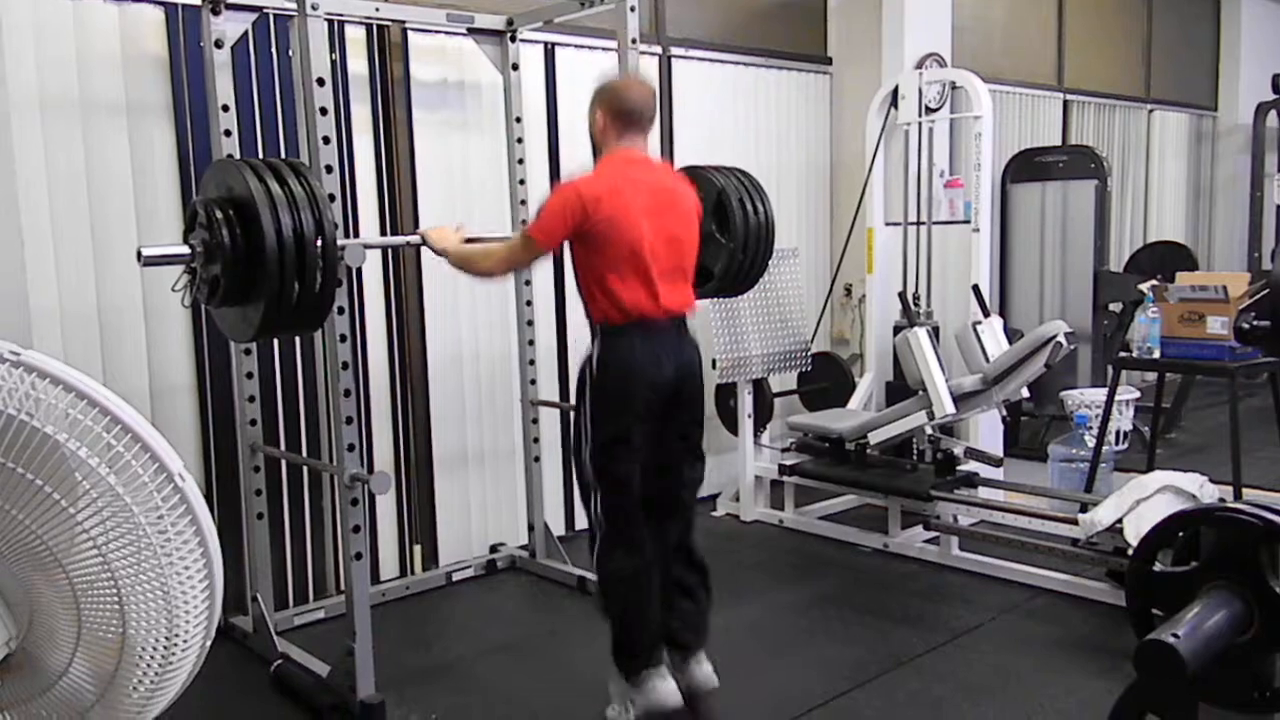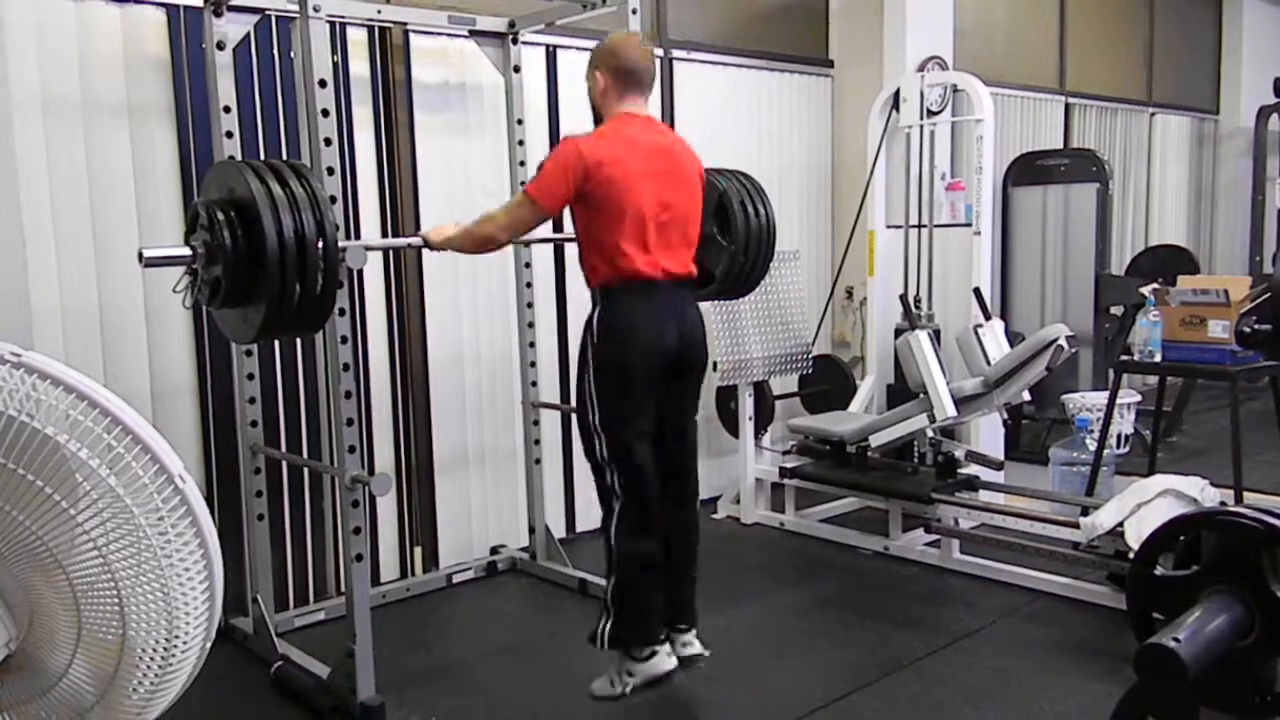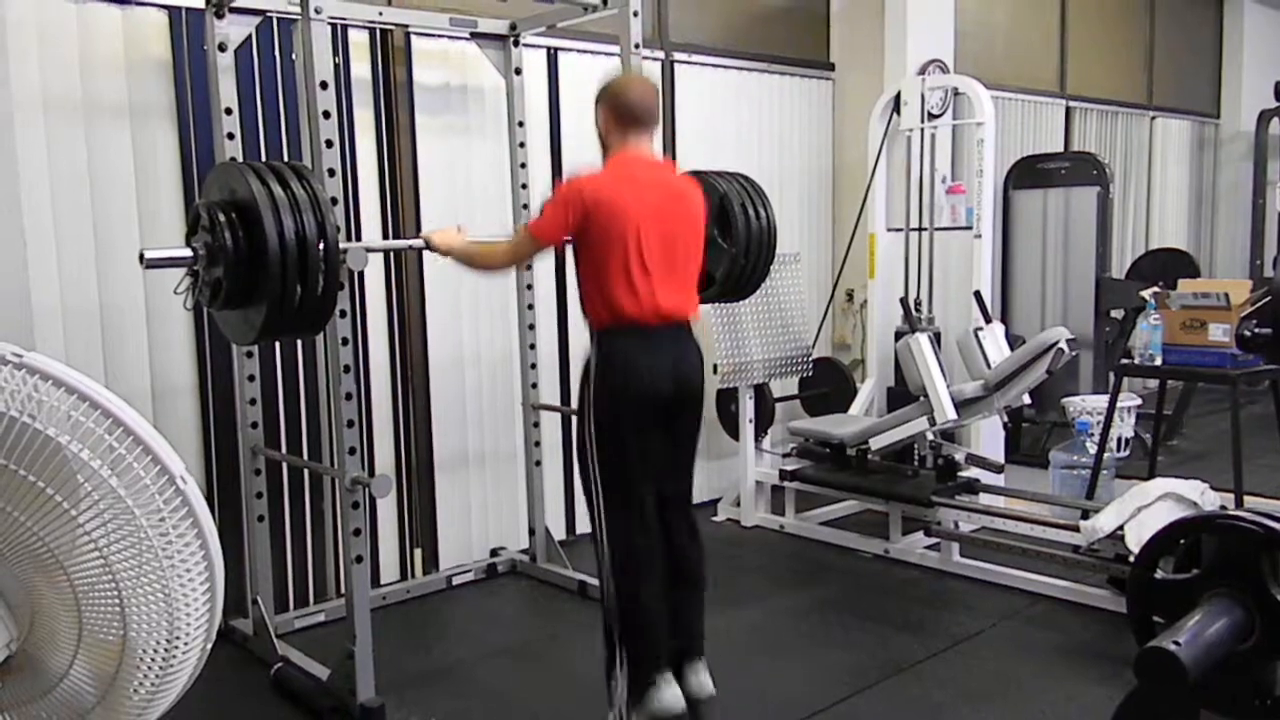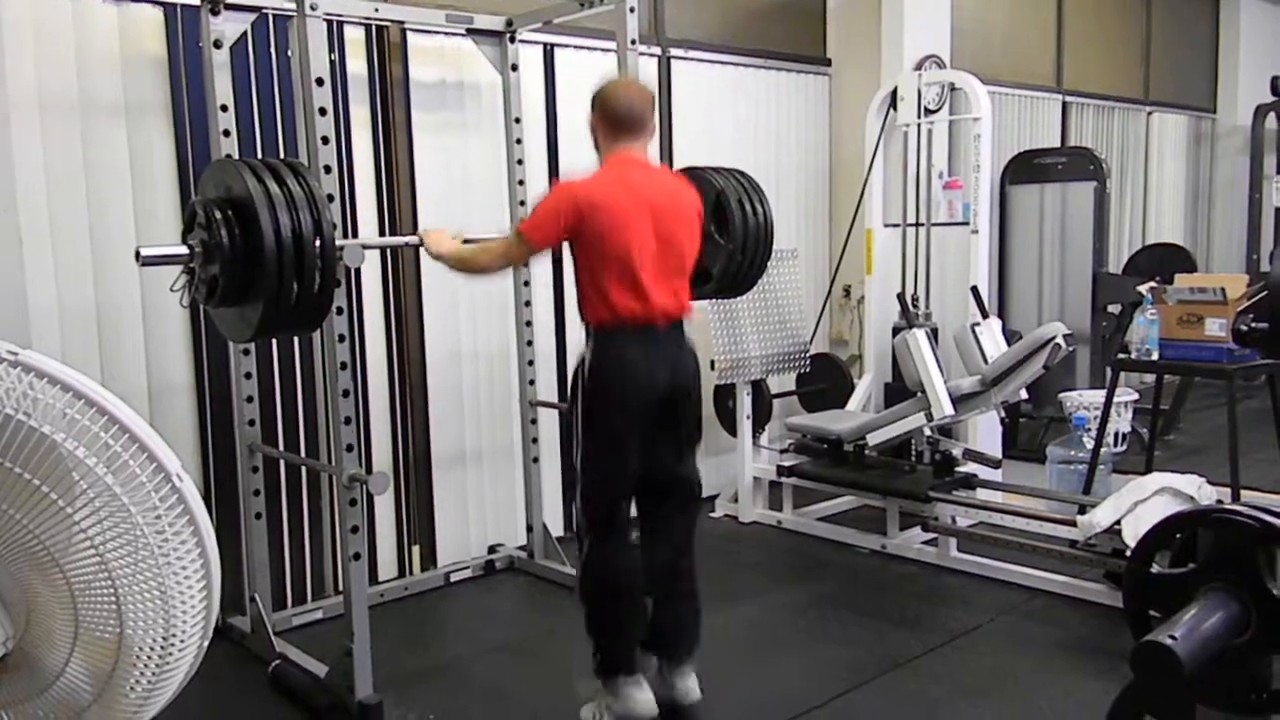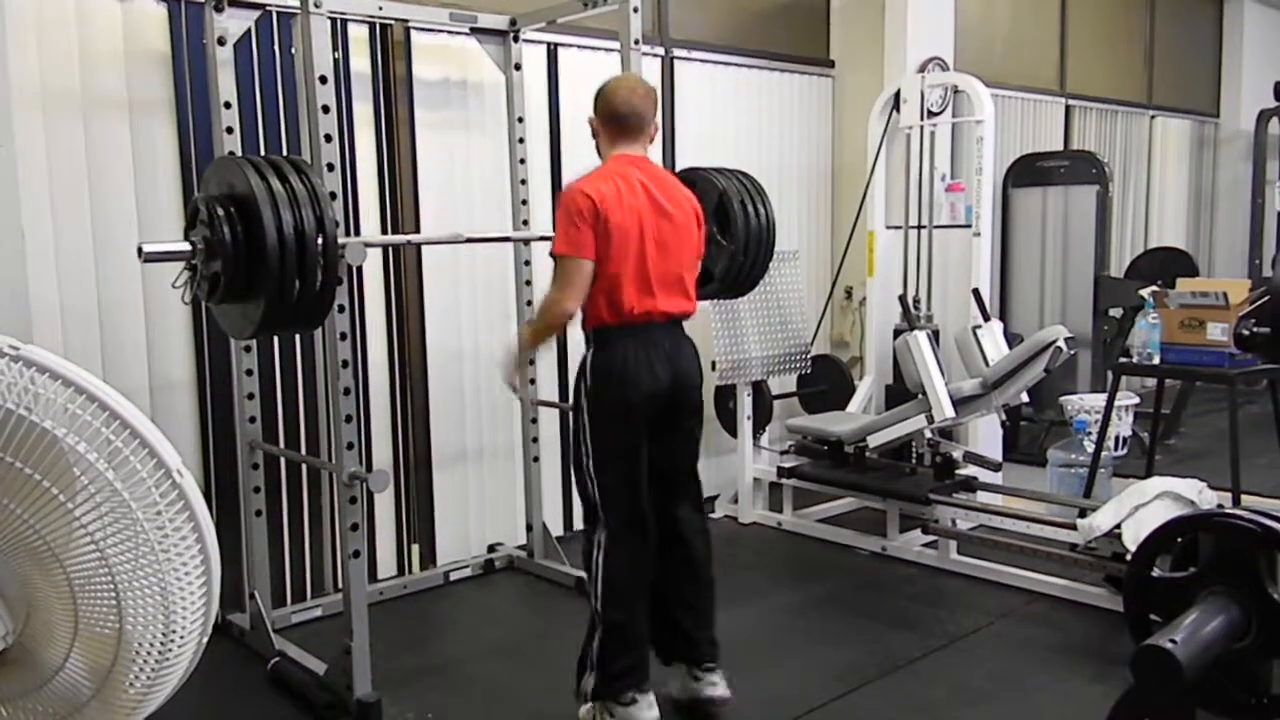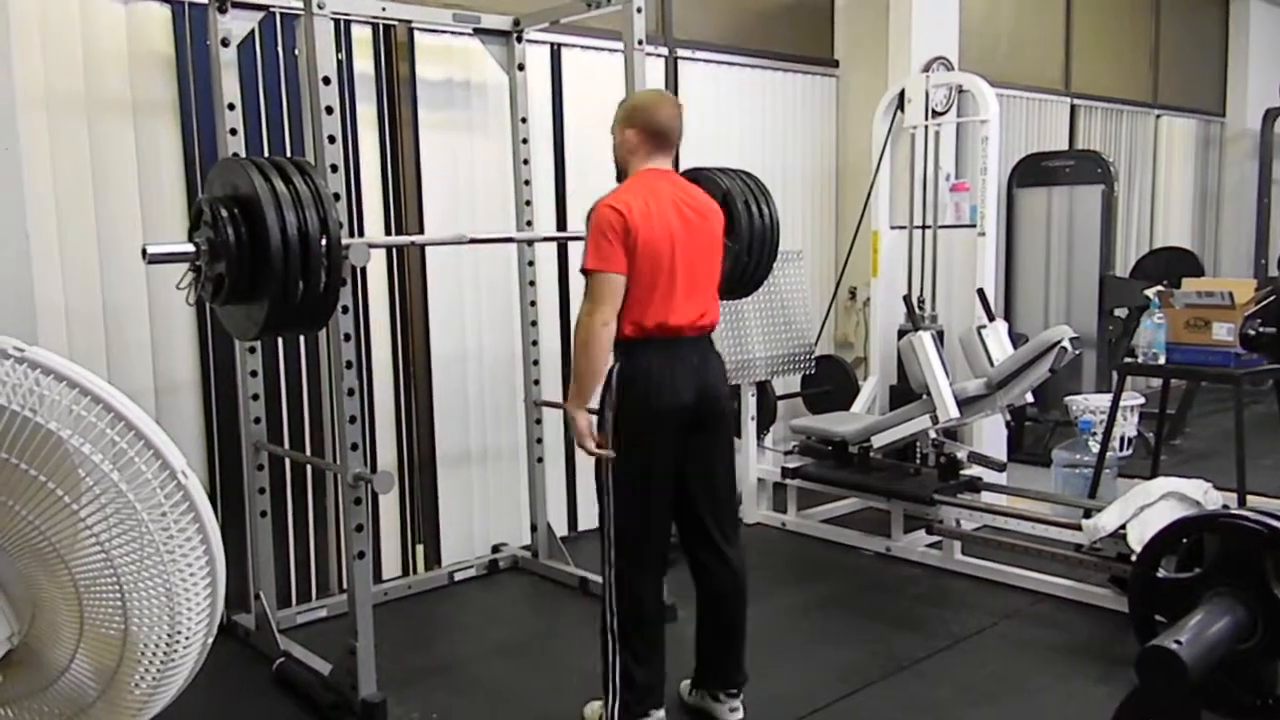
dt=0.3s
person 1, frame 1
left shoulder: (582, 194)
right shoulder: (683, 193)
left elbow: (501, 262)
left wrist: (449, 249)
left hip: (625, 359)
right hip: (680, 353)
left knee: (620, 522)
right knee: (670, 512)
right ankle: (687, 654)
person 1, frame 2
left shoulder: (585, 153)
right shoulder: (685, 156)
left elbow: (502, 229)
left wrist: (447, 240)
left hip: (625, 323)
right hip: (684, 318)
left knee: (629, 487)
right knee: (674, 482)
left ankle: (640, 644)
right ankle: (679, 625)
person 1, frame 3
left shoulder: (587, 191)
right shoulder: (689, 193)
left elbow: (505, 258)
left wrist: (454, 246)
left hip: (625, 361)
right hip: (682, 356)
left knee: (625, 525)
right knee: (673, 515)
right ankle: (688, 661)
person 1, frame 4
left shoulder: (581, 196)
right shoulder: (686, 196)
left elbow: (499, 258)
left wrist: (446, 250)
left hip: (619, 361)
right hip: (678, 358)
left knee: (603, 527)
right knee: (673, 511)
right ankle: (675, 662)
person 1, frame 5
left shoulder: (586, 195)
right shoulder: (684, 199)
left elbow: (568, 298)
left wrist: (524, 351)
left hip: (618, 361)
right hip: (678, 355)
left knee: (617, 529)
right knee: (680, 517)
right ankle: (702, 667)
person 1, frame 6
left shoulder: (617, 209)
right shoulder: (708, 208)
left elbow: (601, 316)
left wrist: (579, 405)
left hip: (646, 376)
right hip: (706, 369)
left knee: (635, 549)
right knee: (715, 538)
